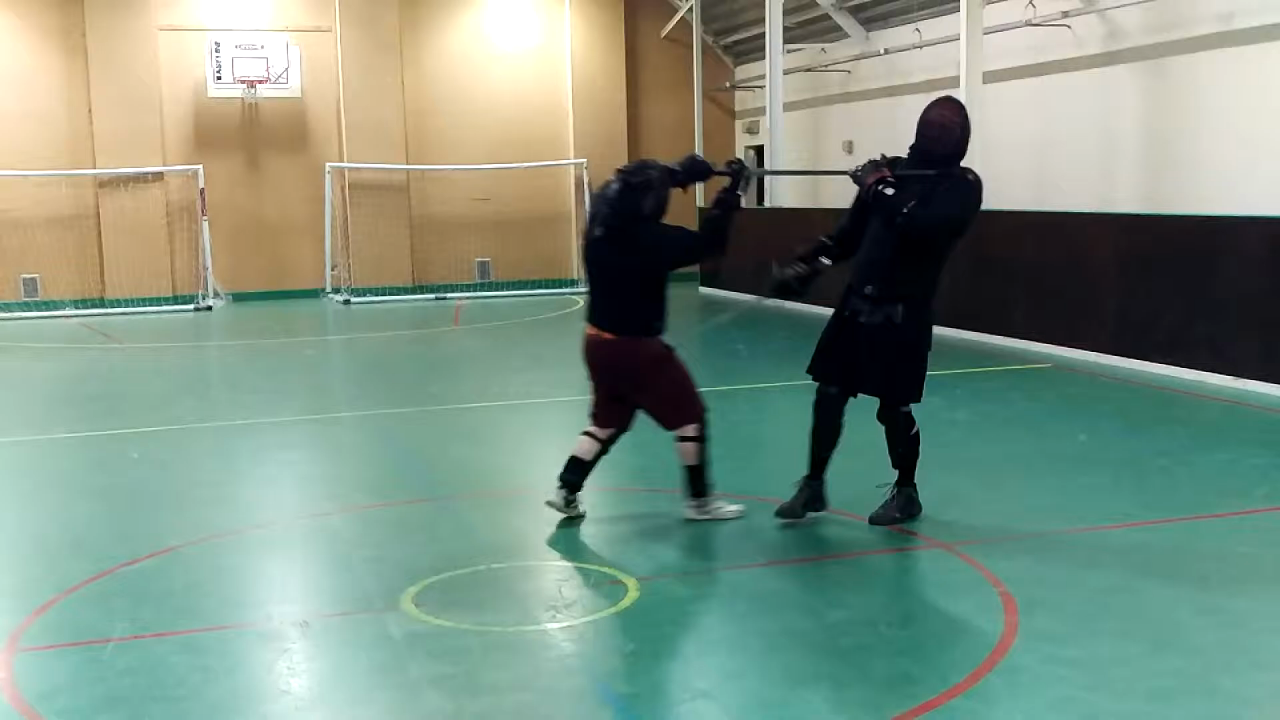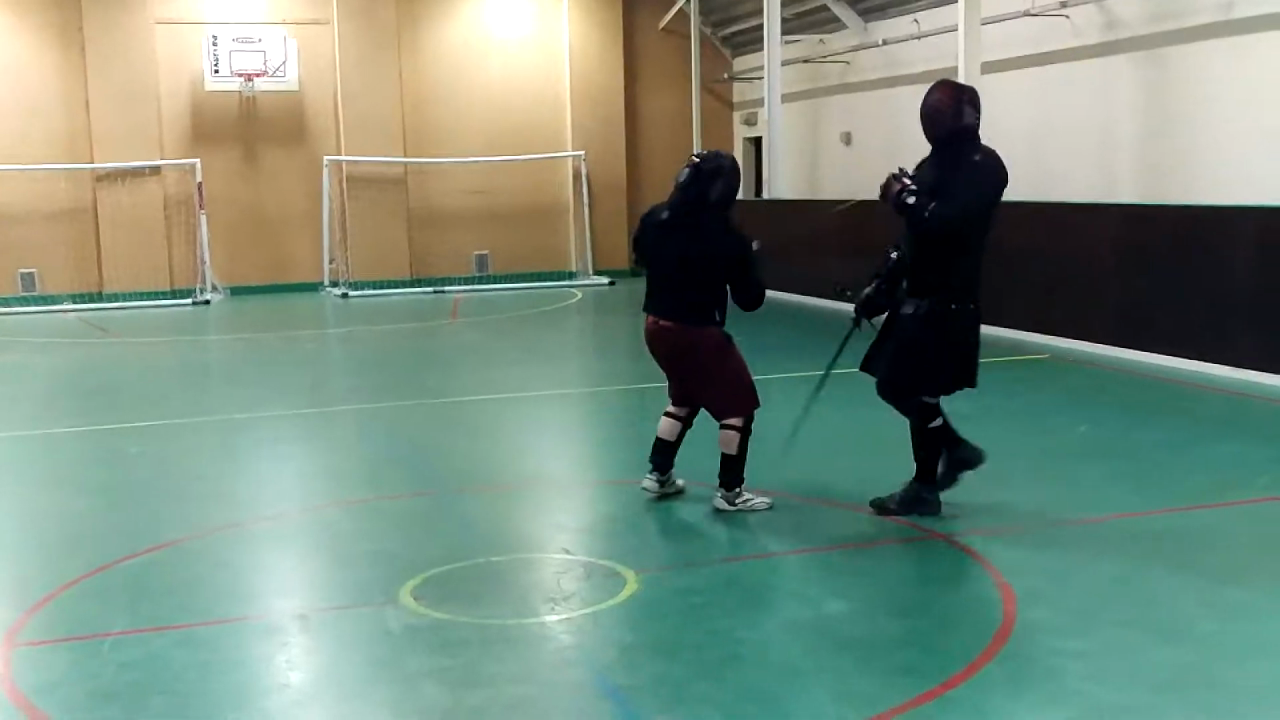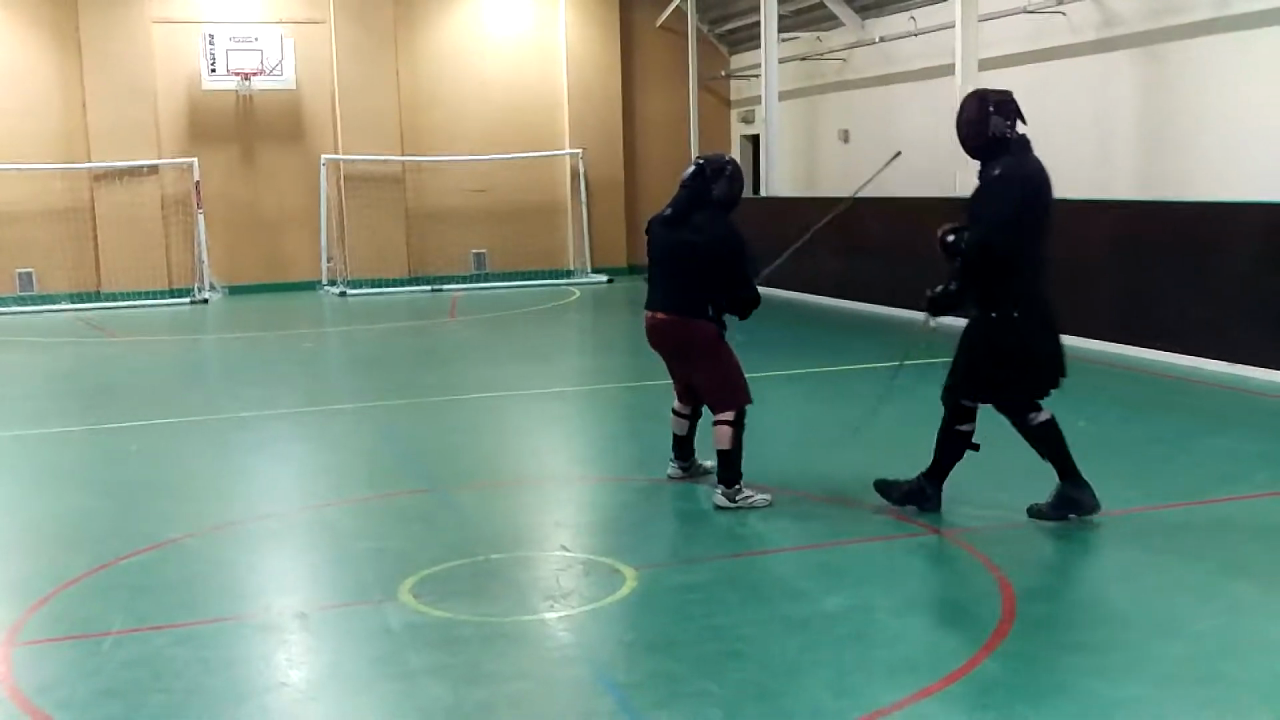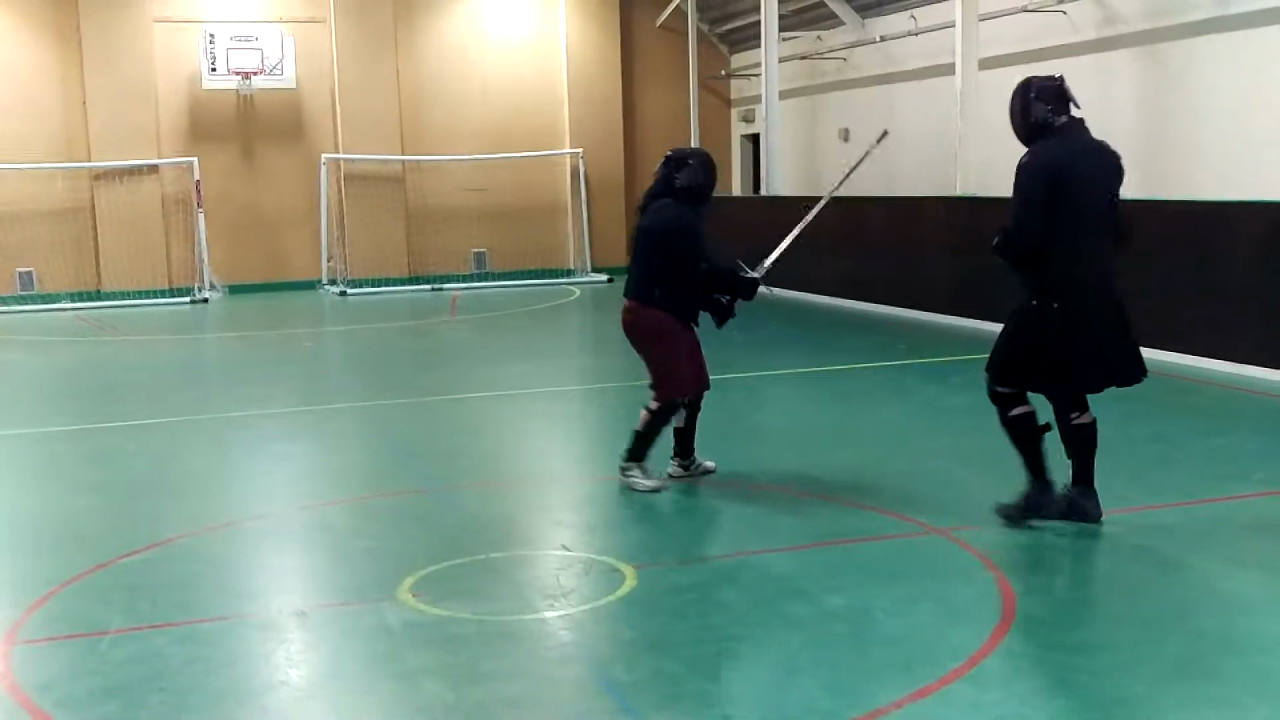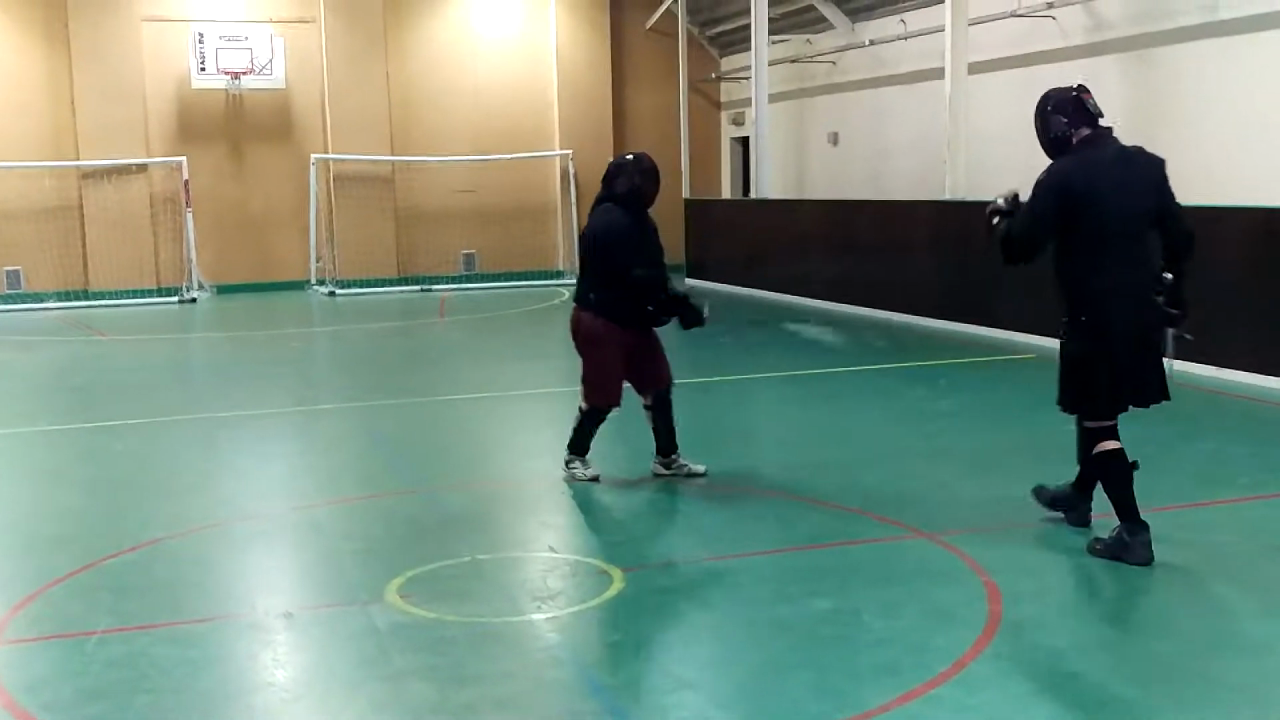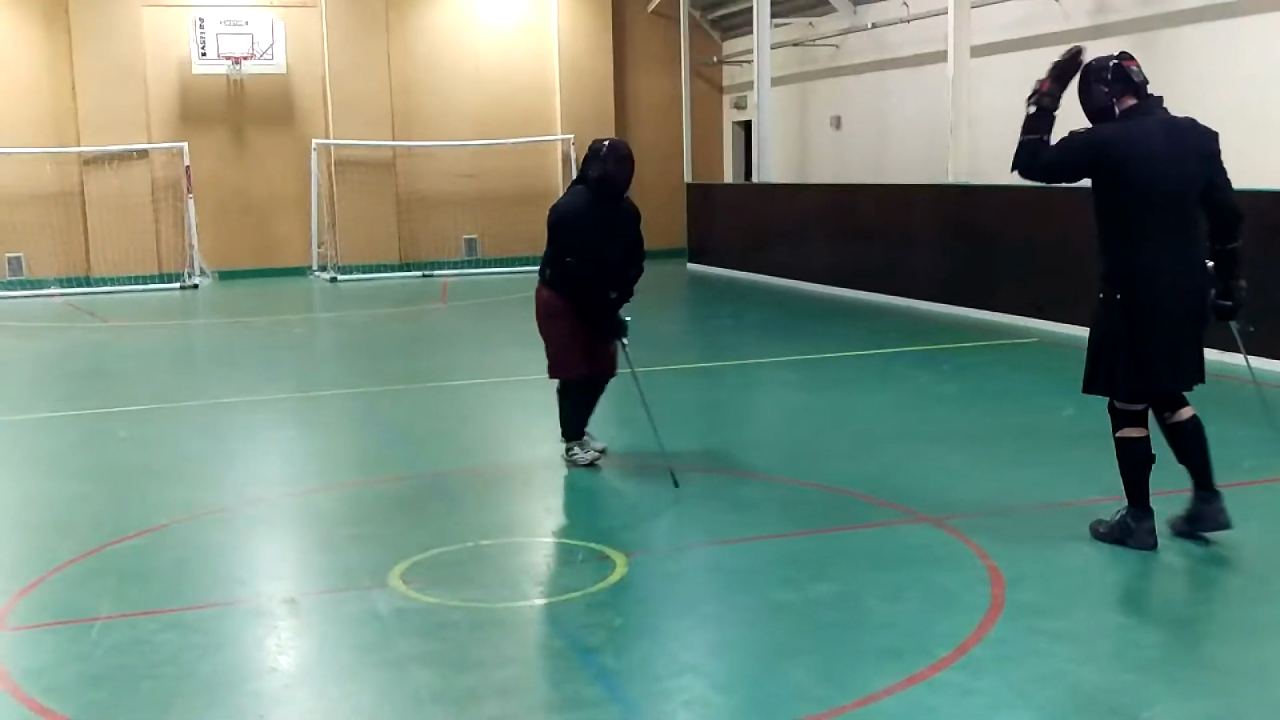
dt=0.3s
person 1, frame 1
left shoulder: (962, 185)
right shoulder: (890, 170)
left elbow: (925, 231)
right elbow: (851, 232)
left wrist: (884, 192)
right wrist: (805, 266)
left hip: (903, 313)
right hip: (859, 302)
left knee: (893, 406)
right knee: (829, 393)
left ankle: (905, 493)
right ankle: (813, 486)
person 1, frame 2
left shoulder: (982, 166)
right shoulder: (932, 165)
left elbow: (945, 226)
left wrist: (903, 197)
right wrist: (882, 284)
left hip: (946, 304)
right hip: (914, 298)
left knee: (920, 395)
right knee: (894, 386)
left ankle: (924, 488)
right ankle: (957, 449)
person 1, frame 3
left shoulder: (1005, 174)
right shoulder: (1024, 167)
left elbow: (988, 247)
left wrist: (952, 240)
right wrist: (953, 287)
left hip: (1004, 311)
right hip: (1027, 308)
left knee: (961, 397)
right knee: (1017, 399)
left ankle: (930, 486)
right ankle: (1073, 488)
person 1, frame 4
left shoulder: (1041, 160)
right shoulder: (1104, 155)
left elbow: (1021, 238)
left wrist: (1005, 247)
left hip: (1055, 300)
right hip: (1099, 295)
left knee: (1005, 384)
right knee: (1070, 396)
left ankle: (1040, 488)
right ankle: (1082, 494)
person 1, frame 5
left shoulder: (1064, 177)
right shoulder: (1145, 164)
left elbow: (1019, 250)
right elbow: (1179, 238)
left wrist: (1001, 218)
right wrist: (1172, 292)
left hip: (1095, 316)
right hip: (1142, 311)
left knee: (1097, 420)
right knee: (1102, 407)
left ankle: (1134, 532)
right ankle: (1080, 494)
person 1, frame 6
left shoulder: (1105, 142)
right shoulder: (1197, 136)
left elbow: (1030, 164)
right elbow: (1227, 217)
left wrist: (1045, 94)
right wrist: (1227, 282)
left hip: (1132, 294)
right hip: (1186, 291)
left knee: (1129, 405)
right knee: (1169, 395)
left ankle: (1138, 519)
right ankle: (1207, 500)
person 2, frame 1
left shoulder: (599, 221)
right shoulder: (656, 240)
left elbow: (610, 190)
right elbow: (708, 242)
left wrist: (680, 171)
right wrist: (732, 193)
left hip: (598, 342)
right hip: (638, 346)
left knee: (607, 422)
right knee: (689, 417)
left ankle: (567, 492)
right ankle: (700, 501)
person 2, frame 2
left shoulder: (654, 219)
right shoulder: (725, 237)
left elbow: (642, 258)
right elbow: (750, 298)
right wrist: (746, 256)
left hip: (657, 328)
right hip: (698, 333)
left knee: (684, 400)
right knee: (739, 406)
left ankle: (659, 474)
right ankle: (730, 492)
person 2, frame 3
left shoulder: (665, 220)
right shoulder: (721, 232)
right elbow: (739, 291)
right wrist: (749, 304)
left hip: (660, 320)
right hip: (691, 325)
left knee: (691, 392)
right knee: (729, 401)
left ankle: (682, 460)
right ankle: (730, 488)
person 2, frame 4
left shoulder: (664, 210)
right shoulder: (676, 217)
left elbow: (683, 270)
right elbow: (698, 270)
left wrist: (714, 301)
right wrist: (741, 285)
left hip: (664, 311)
right hip: (653, 315)
left knee: (691, 385)
right knee: (671, 392)
left ankle: (684, 458)
right ankle: (632, 464)
person 2, frame 5
left shoulder: (639, 220)
right shoulder: (607, 225)
left elbow: (654, 271)
right elbow: (635, 279)
left wrist: (663, 306)
right wrist: (680, 304)
left hip: (634, 320)
right hip: (600, 322)
left knee: (659, 387)
right knee: (602, 397)
left ankle: (668, 458)
right ankle: (574, 457)
person 2, frame 6
left shoulder: (625, 208)
right shoulder: (572, 207)
left elbow: (633, 259)
right elbow: (574, 267)
left wrist: (617, 297)
right wrist: (603, 308)
left hip: (597, 303)
right hip: (560, 298)
left knee: (602, 371)
right knee: (572, 374)
left ankle: (578, 432)
right ankle: (572, 442)
